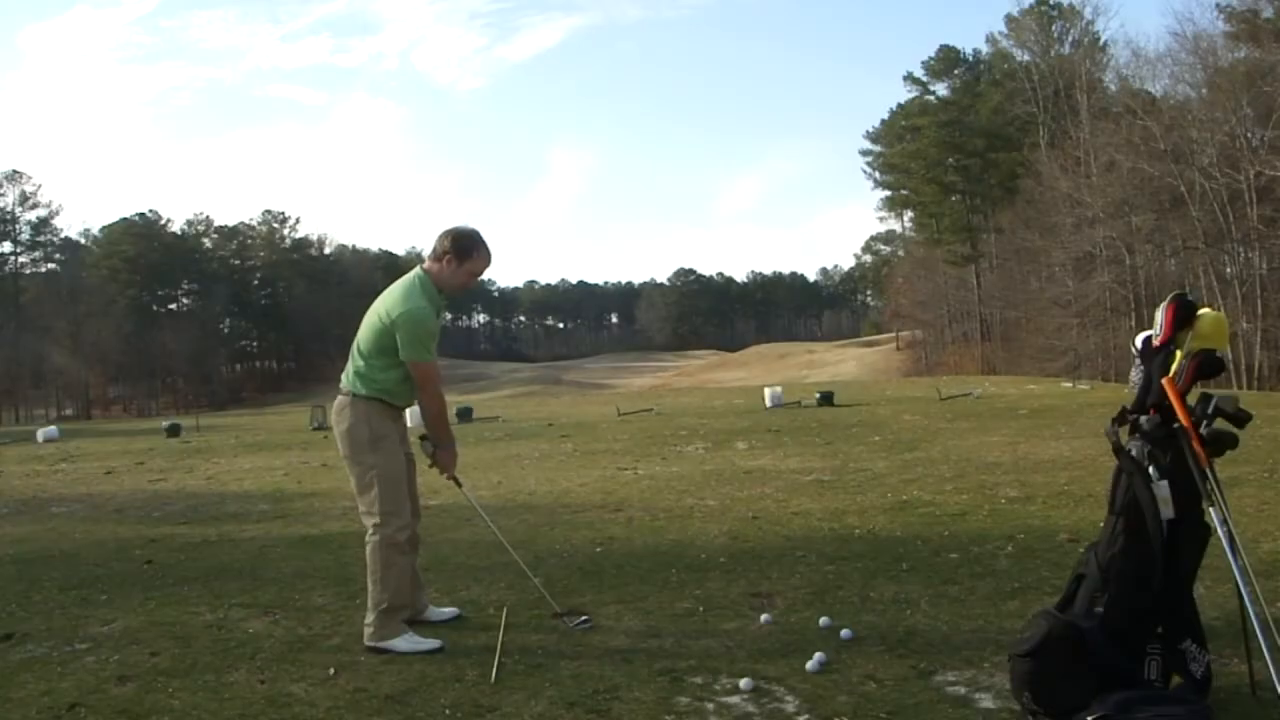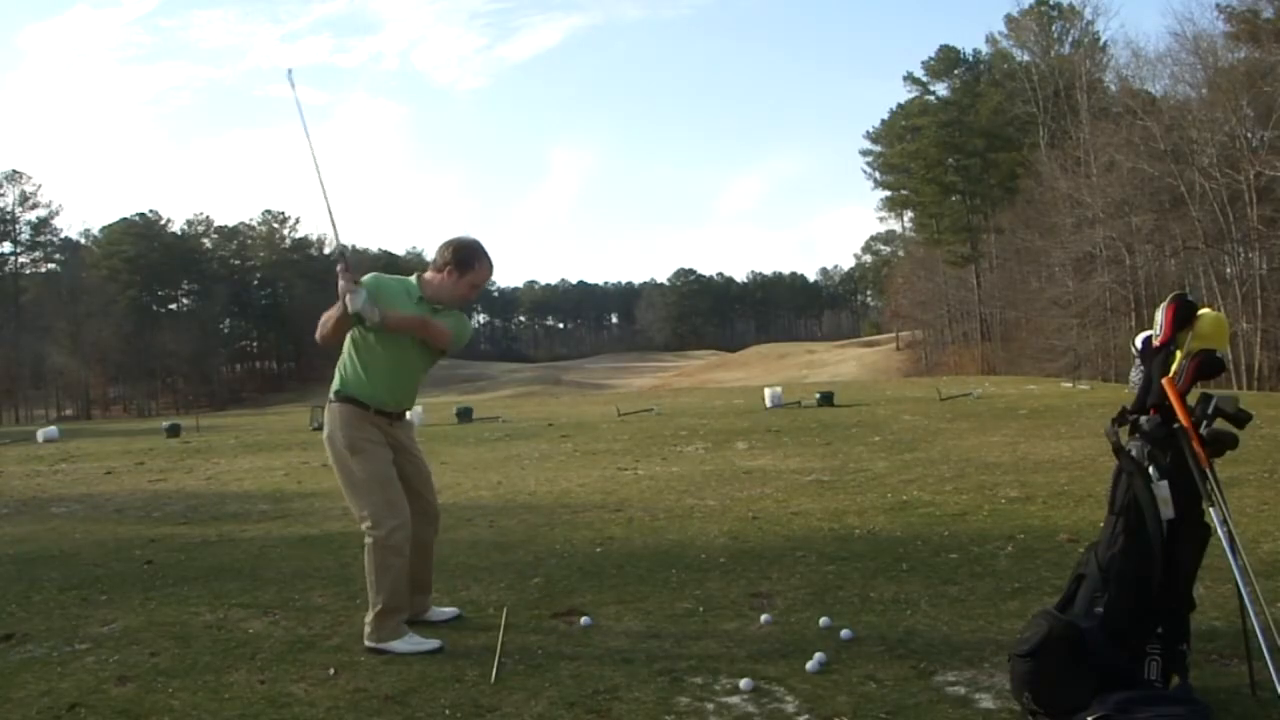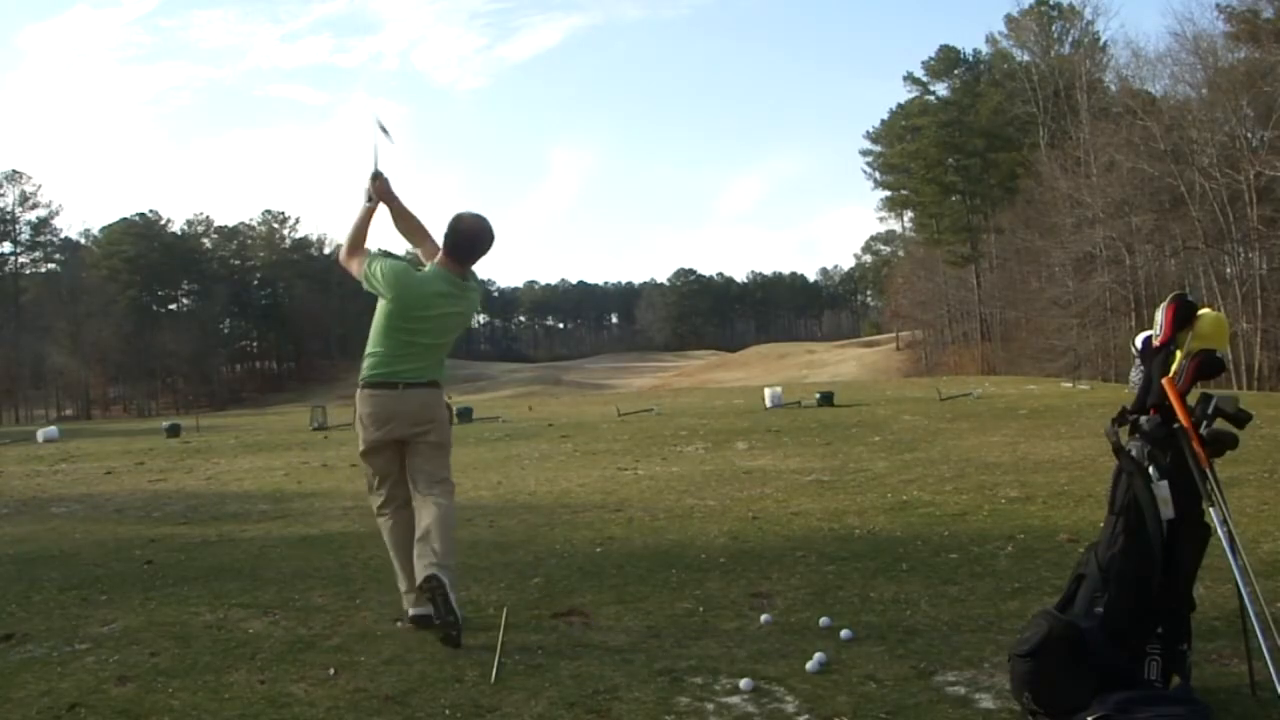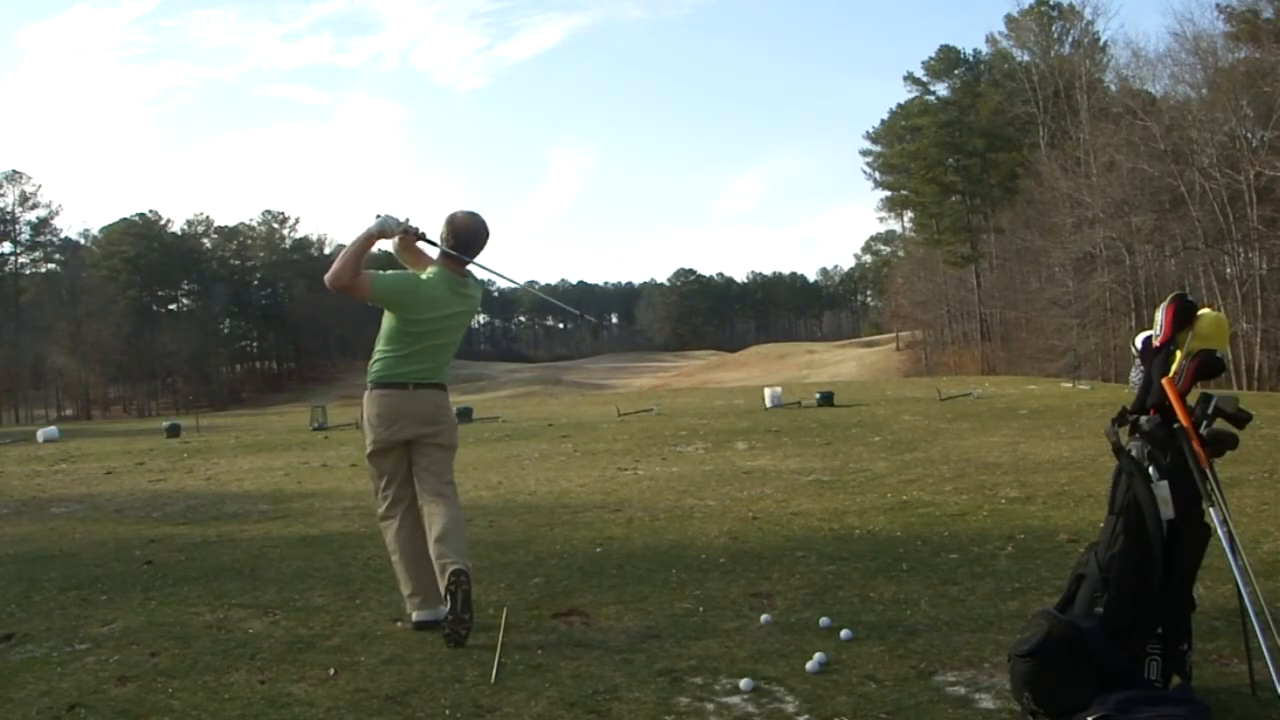
dt=0.7s
person 1, frame 1
left shoulder: (424, 293)
right shoulder: (414, 309)
left elbow: (427, 380)
right elbow: (428, 387)
left wrist: (434, 434)
right wrist: (445, 444)
left hip: (384, 413)
right hip: (365, 415)
left knee: (405, 515)
right knee: (389, 521)
left ankle: (410, 604)
right ankle: (384, 629)
person 1, frame 2
left shoulder: (457, 324)
right shoulder: (377, 286)
left elbow: (422, 328)
right elbow: (325, 334)
left wrist: (377, 314)
right wrist: (347, 303)
left hip: (395, 424)
right hip: (352, 420)
left knee: (423, 515)
right knee: (389, 524)
left ankle: (415, 605)
right ankle: (384, 631)
person 1, frame 3
left shoulder: (400, 279)
right shoulder: (470, 293)
left elbow: (348, 258)
right elbow: (437, 255)
left wrist: (370, 203)
right wrist: (391, 200)
left hip: (375, 400)
right hip: (426, 402)
left knee: (390, 502)
right knee: (433, 491)
left ankle: (419, 600)
right ankle: (435, 574)
person 1, frame 4
left shoulder: (410, 288)
right shoulder: (471, 290)
left elbow: (336, 280)
right elbow: (433, 268)
left wrist: (374, 232)
right wrist: (405, 244)
left hip: (386, 402)
right hip: (433, 402)
left knee: (397, 506)
right knee: (438, 494)
left ankle: (423, 604)
right ankle: (453, 570)
